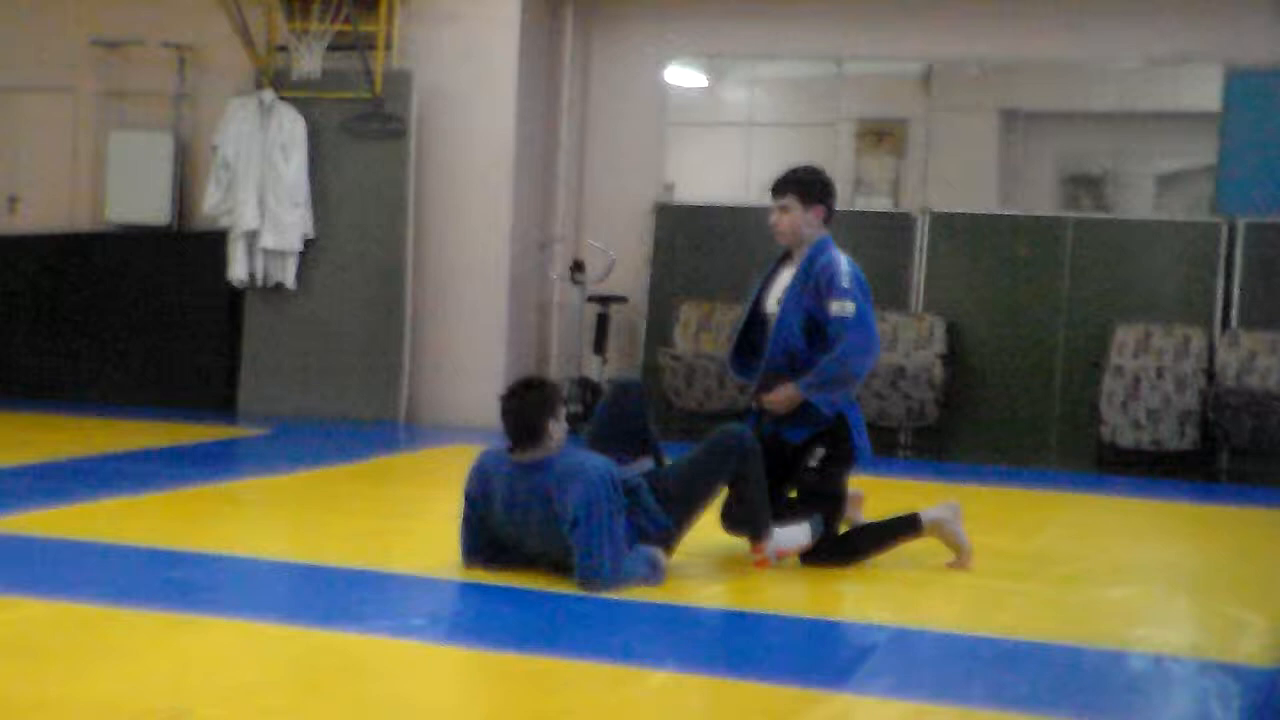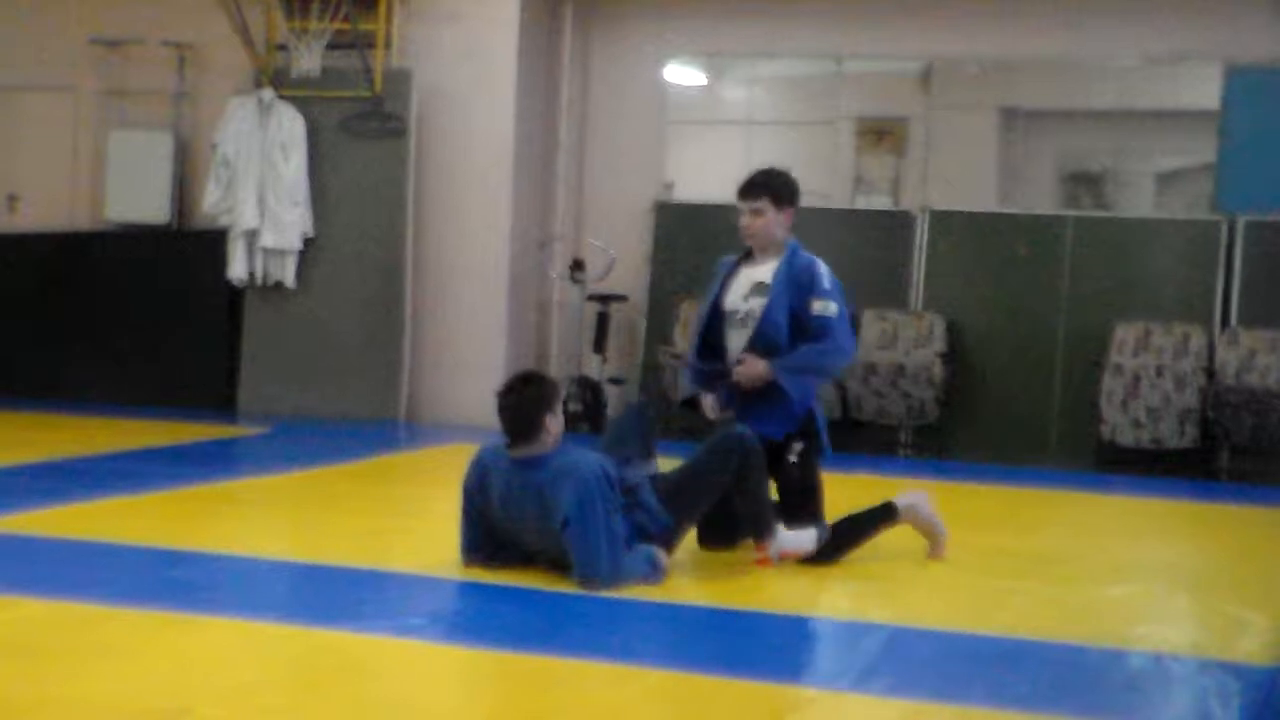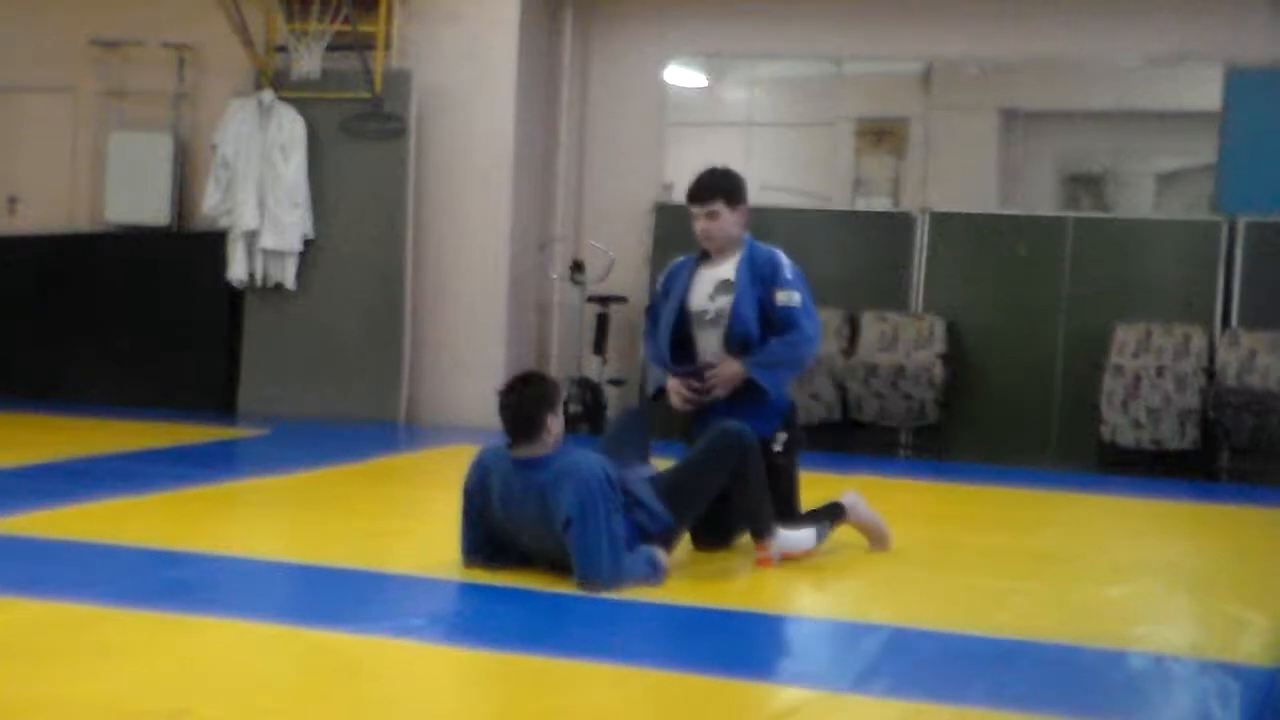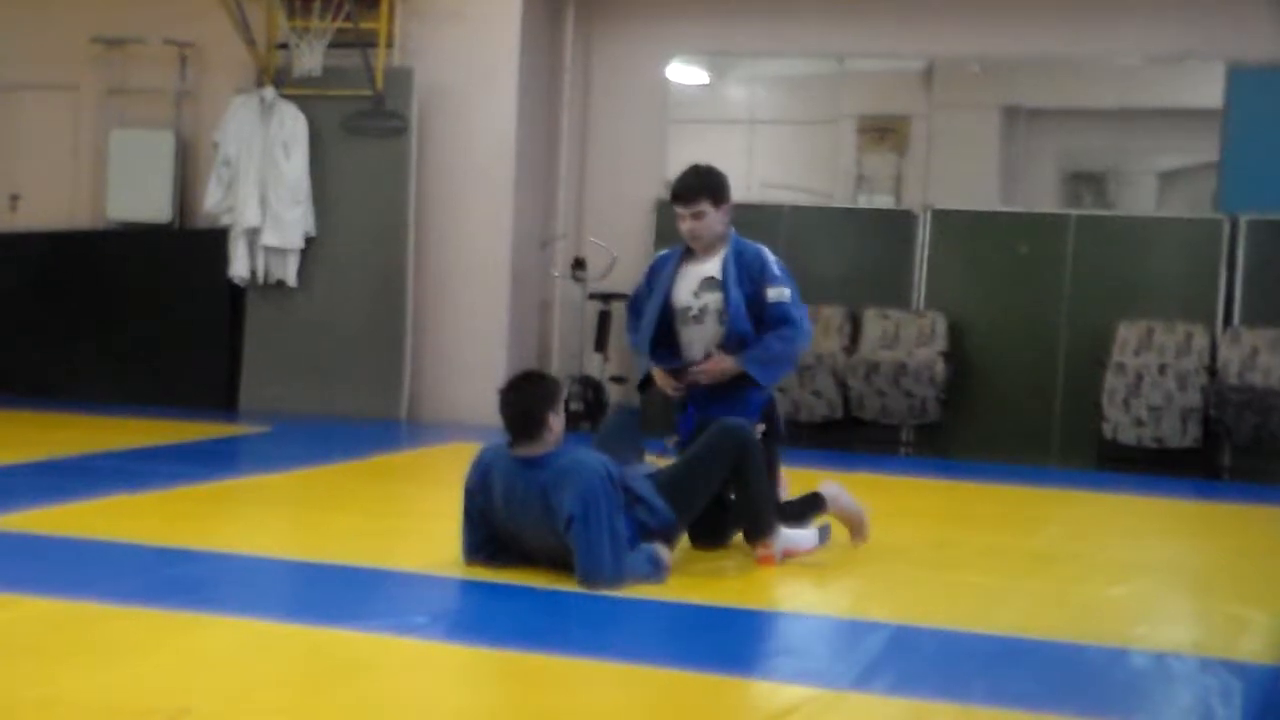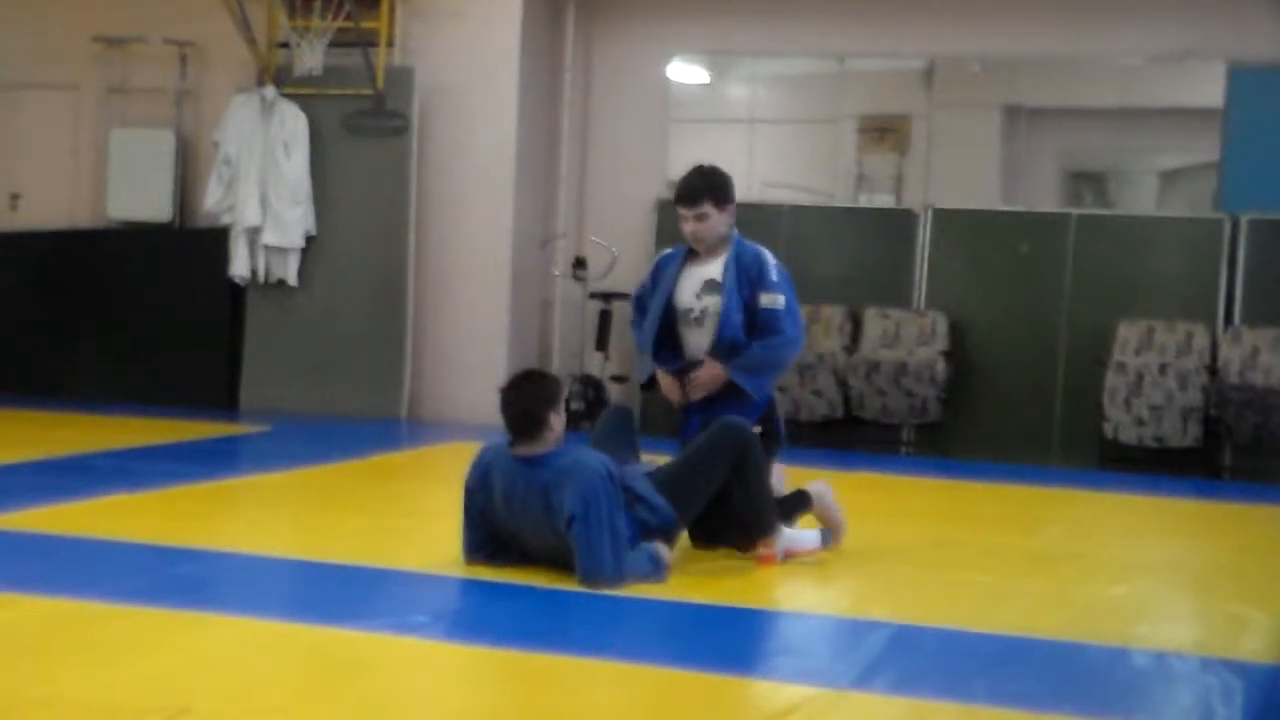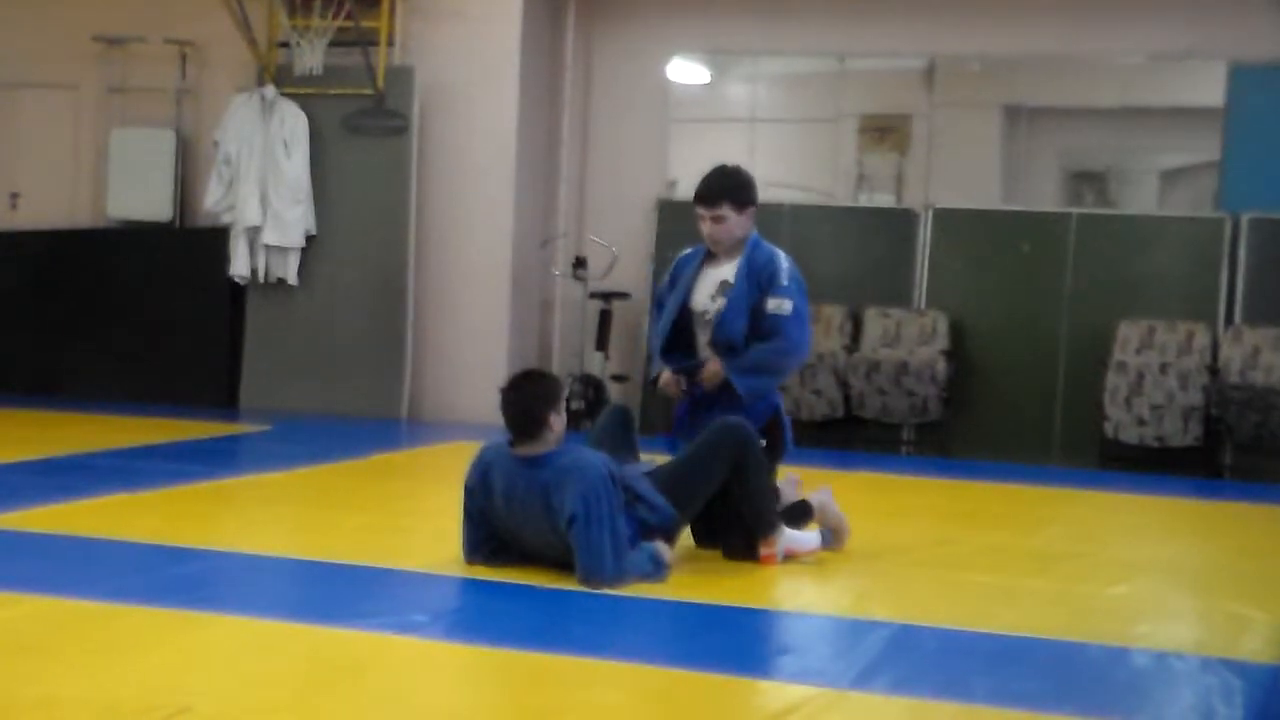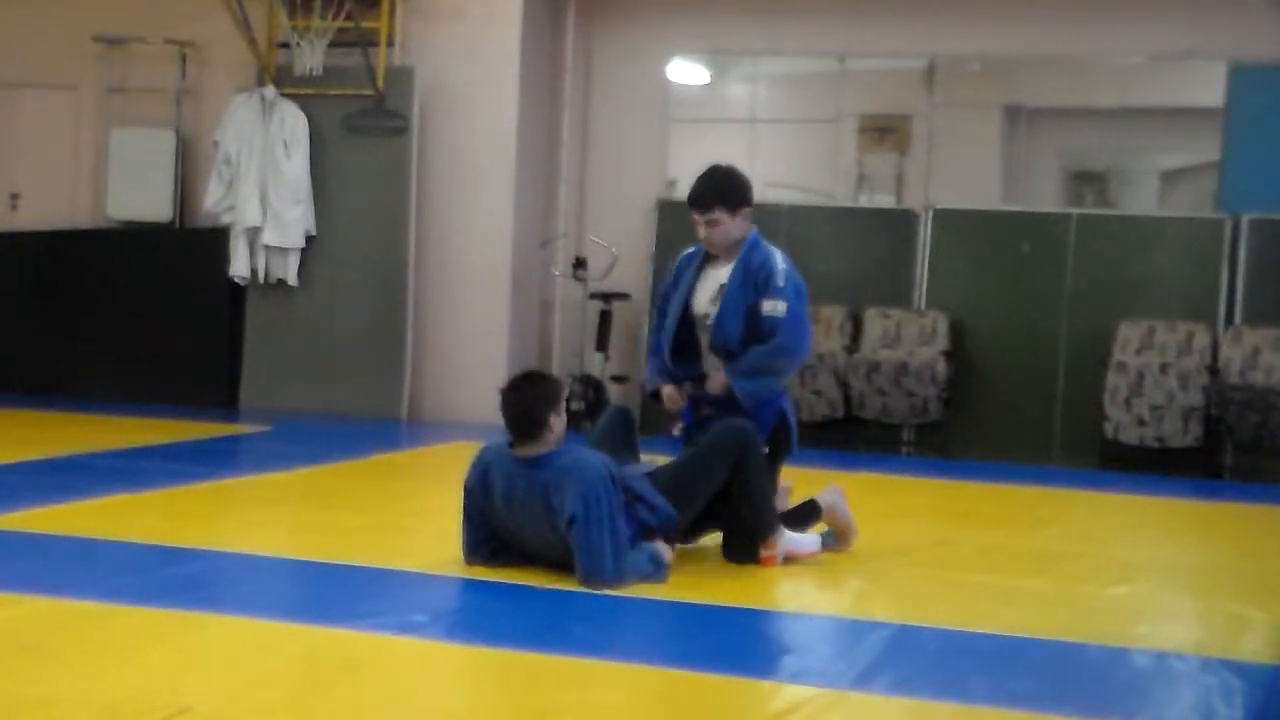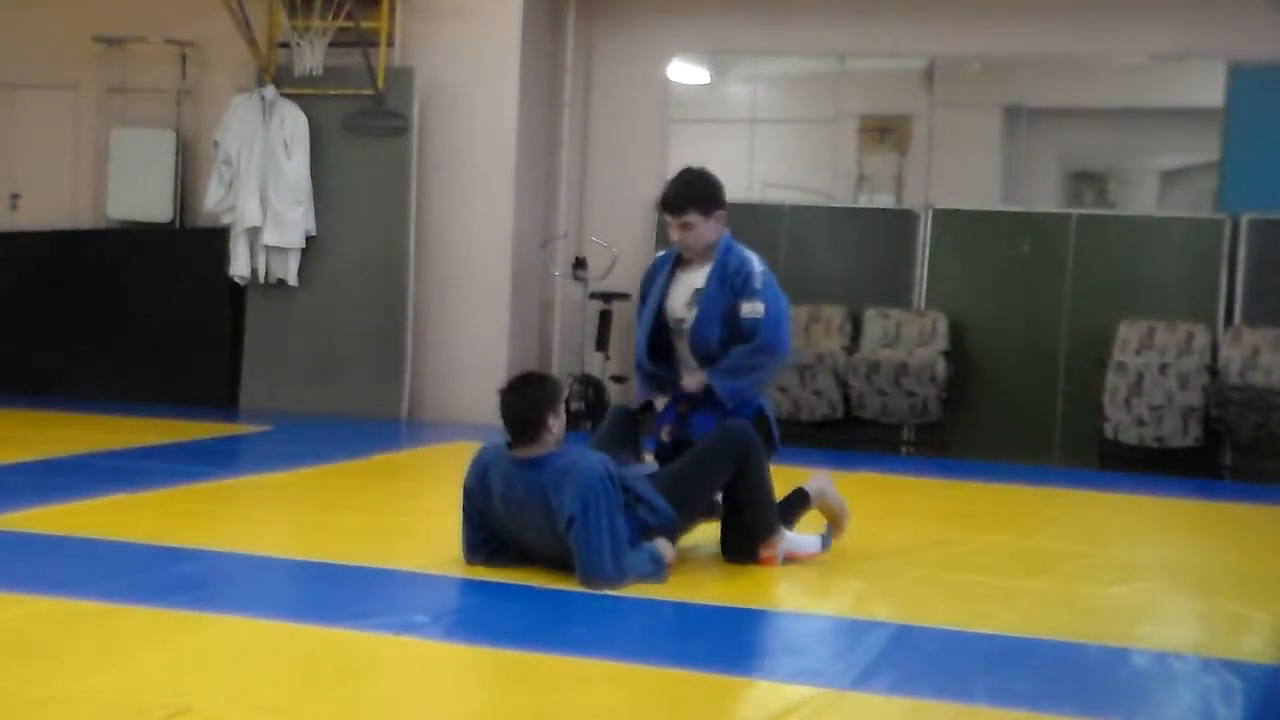
dt=0.3s
person 1, frame 1
left shoulder: (486, 467)
right shoulder: (584, 476)
left elbow: (477, 554)
right elbow: (601, 574)
left wrist: (543, 549)
right wrist: (650, 563)
right hip: (642, 524)
left knee: (627, 393)
right knee: (735, 441)
left ankle: (647, 469)
right ankle: (765, 540)
person 1, frame 2
left shoulder: (484, 466)
right shoulder: (577, 475)
left elbow: (479, 552)
right elbow: (600, 572)
left wrist: (547, 551)
right wrist: (650, 562)
right hip: (634, 528)
left knee: (639, 415)
right knee: (736, 442)
right ankle: (770, 541)
person 1, frame 3
left shoulder: (485, 465)
right shoulder: (580, 477)
left elbow: (477, 554)
right elbow: (601, 574)
left wrist: (539, 549)
right wrist: (650, 563)
right hip: (638, 530)
left knee: (632, 420)
right knee: (733, 438)
right ankle: (770, 541)
person 1, frame 4
left shoulder: (485, 465)
right shoulder: (580, 475)
left elbow: (478, 552)
right elbow: (602, 572)
left wrist: (538, 549)
right wrist: (652, 561)
right hip: (644, 526)
right knee: (734, 434)
right ankle: (770, 539)
person 1, frame 5
left shoulder: (487, 464)
right shoulder: (584, 473)
left elbow: (479, 551)
right elbow: (604, 571)
left wrist: (541, 546)
right wrist: (654, 559)
right hip: (642, 524)
left knee: (619, 414)
right knee: (734, 435)
right ankle: (773, 539)
person 1, frame 6
left shoulder: (486, 464)
right shoulder: (584, 473)
left elbow: (479, 551)
right elbow: (604, 571)
left wrist: (545, 548)
right wrist: (655, 558)
left hip: (584, 518)
right hip: (642, 523)
left knee: (617, 415)
right knee: (734, 435)
right ankle: (773, 538)
person 1, frame 7
left shoulder: (486, 464)
right shoulder: (584, 473)
left elbow: (479, 551)
right elbow: (604, 572)
left wrist: (540, 547)
right wrist: (655, 558)
right hip: (641, 524)
left knee: (618, 416)
right knee: (736, 436)
right ankle: (771, 542)
person 1, frame 8
left shoulder: (484, 465)
right shoulder: (584, 475)
left elbow: (479, 551)
right elbow: (604, 572)
left wrist: (539, 548)
right wrist: (655, 557)
left hip: (585, 519)
right hip: (639, 526)
right knee: (737, 437)
right ankle: (773, 541)
person 2, frame 1
left shoulder: (835, 269)
right shoulder: (783, 268)
left elbow: (858, 348)
left wrist: (801, 392)
right wrist: (762, 387)
left hip: (822, 424)
right hip: (779, 422)
left knee: (821, 552)
left ankle: (931, 522)
right ankle: (840, 505)
person 2, frame 2
left shoulder: (809, 274)
right shoulder: (728, 269)
left elbow: (837, 348)
right elbow: (706, 338)
left wrist: (772, 371)
right wrist: (706, 390)
left hip: (787, 422)
right hip: (736, 420)
right knee: (716, 537)
right ankle: (774, 509)
person 2, frame 3
left shoulder: (771, 265)
right shoulder: (680, 272)
left elbow: (802, 336)
right elbow: (654, 332)
left wrist: (743, 371)
right wrist: (668, 379)
left hip: (764, 417)
right hip: (706, 417)
right knee: (707, 536)
left ankle: (840, 511)
person 2, frame 4
left shoulder: (756, 261)
right shoulder: (664, 266)
left elbow: (793, 330)
right elbow: (637, 320)
left wrist: (737, 364)
right wrist: (653, 367)
left hip: (746, 408)
right hip: (694, 410)
right knee: (705, 535)
left ankle: (825, 501)
person 2, frame 5
left shoulder: (757, 263)
right shoulder: (668, 264)
left elbow: (786, 336)
right elbow: (643, 318)
left wrist: (727, 371)
right wrist: (659, 371)
left hip: (744, 407)
right hip: (693, 418)
left knee: (739, 533)
right knee: (705, 533)
left ankle: (807, 500)
person 2, frame 6
left shoulder: (772, 267)
right shoulder: (688, 263)
left elbow: (790, 343)
right elbow: (661, 315)
left wrist: (727, 370)
right wrist: (665, 368)
left hip: (751, 415)
right hip: (697, 406)
right knee: (707, 531)
left ankle: (812, 509)
person 2, frame 7
left shoulder: (770, 267)
right shoulder: (689, 264)
left elbow: (789, 347)
right elbow: (663, 328)
left wrist: (732, 379)
right wrist: (664, 379)
left hip: (756, 415)
right hip: (704, 414)
left ankle: (821, 510)
person 2, frame 8
left shoulder: (746, 272)
right shoulder: (661, 269)
left elbow: (771, 345)
right elbow: (649, 340)
left wrist: (710, 379)
right wrist: (654, 392)
left hip: (734, 416)
right hip: (680, 415)
